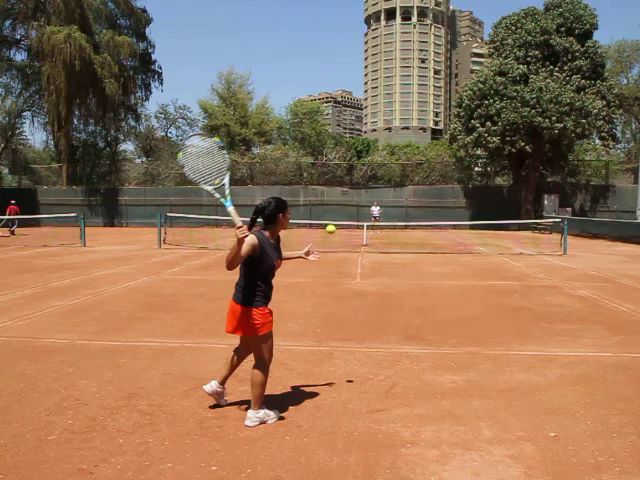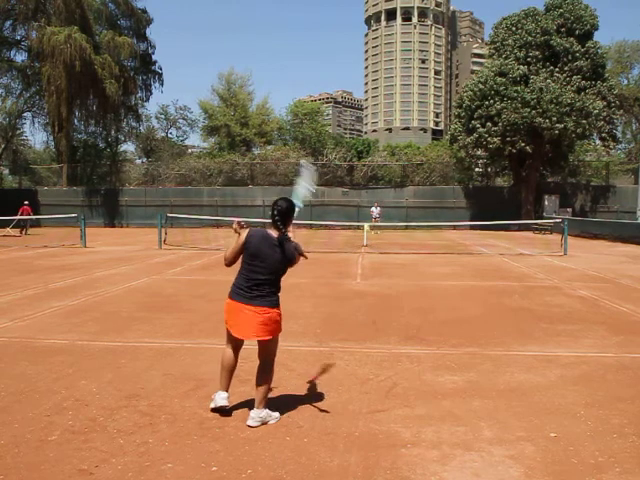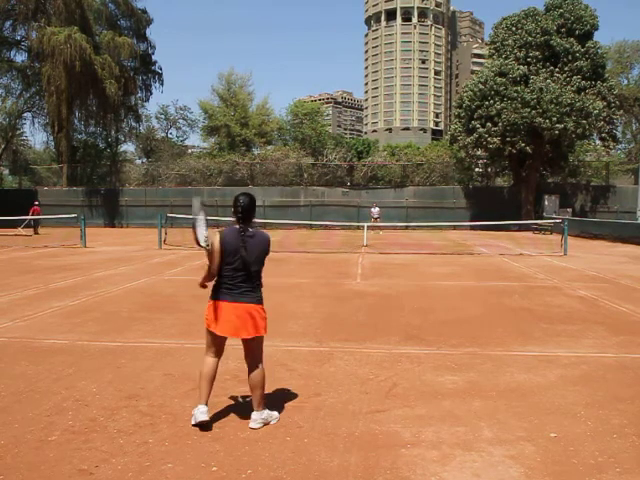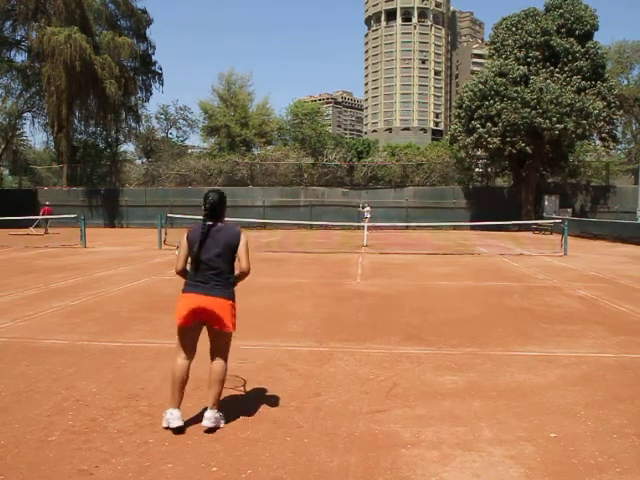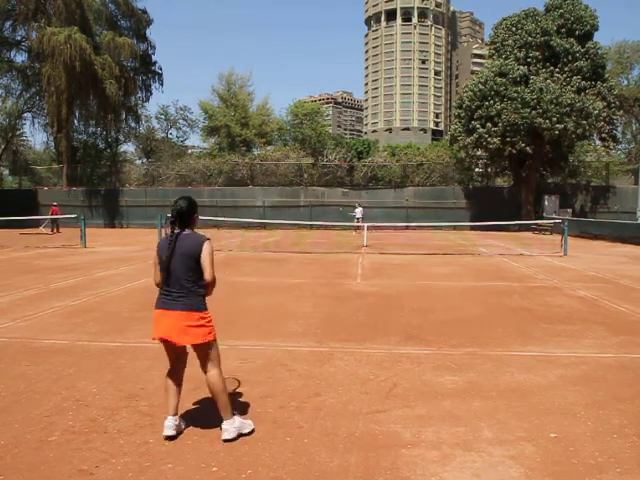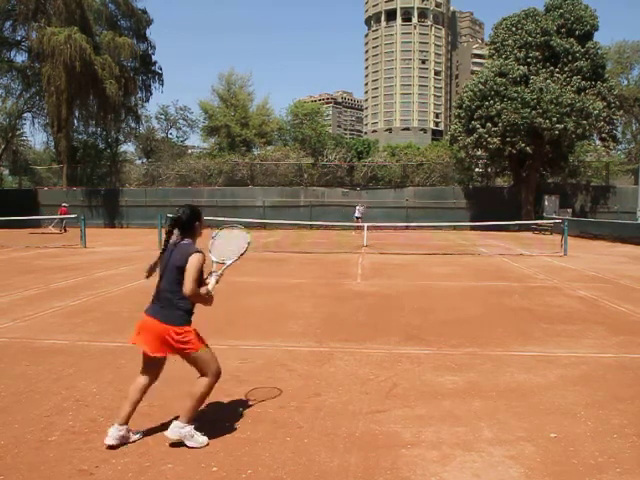
dt=0.5s
person 1, frame 1
left shoulder: (274, 238)
right shoulder: (254, 239)
right elbow: (230, 264)
left wrist: (299, 254)
right wrist: (238, 243)
left hip: (254, 304)
right hip: (251, 307)
left knee: (246, 348)
right knee: (263, 360)
left ankle: (217, 385)
right ankle: (256, 412)
person 1, frame 2
left shoulder: (250, 234)
right shoulder: (291, 251)
left elbow: (228, 261)
left wrist: (240, 234)
right wrist: (289, 237)
left hip: (237, 303)
right hip: (265, 311)
left knee: (231, 348)
right knee: (267, 359)
left ankle: (222, 395)
right ankle: (259, 412)
person 1, frame 3
left shoulder: (221, 237)
right shoulder: (264, 239)
left elbow: (211, 273)
left wrist: (205, 283)
left hip: (221, 304)
right hip: (250, 306)
left knee: (212, 355)
right knee: (255, 362)
left ankle: (202, 409)
right ankle: (259, 412)
person 1, frame 4
left shoulder: (191, 233)
right shoulder: (237, 234)
left elbow: (179, 269)
right elbow: (245, 269)
right wrist: (231, 282)
left hip: (191, 298)
right hip: (221, 301)
left knee: (184, 356)
right knee: (219, 357)
left ankle: (174, 412)
right ankle: (212, 413)
person 1, frame 5
left shoulder: (162, 243)
right shoulder: (202, 242)
left elbow: (158, 280)
right elbow: (209, 278)
right wrist: (206, 292)
left hip: (164, 312)
right hip: (192, 312)
left knee: (175, 368)
right knee: (212, 367)
left ankle: (172, 421)
right ankle: (230, 421)
person 1, frame 6
left shoulder: (169, 249)
right shoulder: (195, 254)
right elbow: (189, 291)
left wrist: (205, 283)
right wrist: (205, 297)
left hip: (153, 320)
right hip: (175, 326)
left knee: (147, 375)
right knee: (211, 372)
left ankle: (118, 430)
right ankle: (182, 426)
